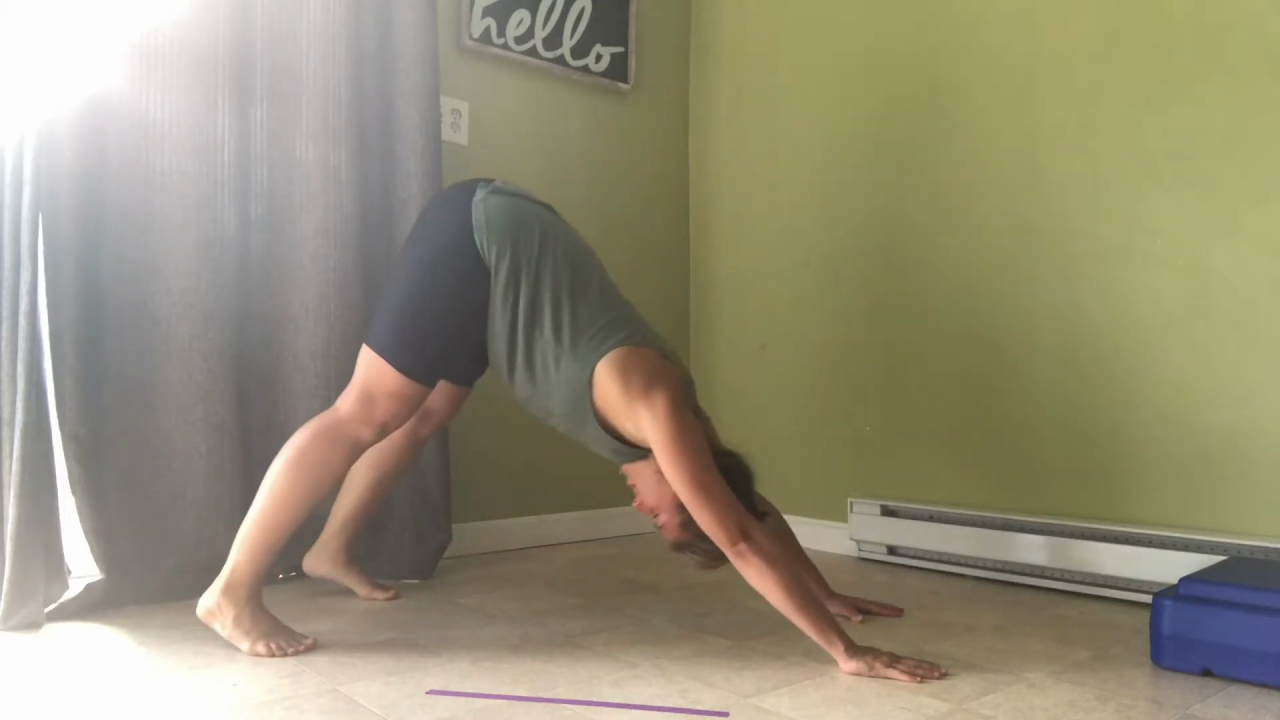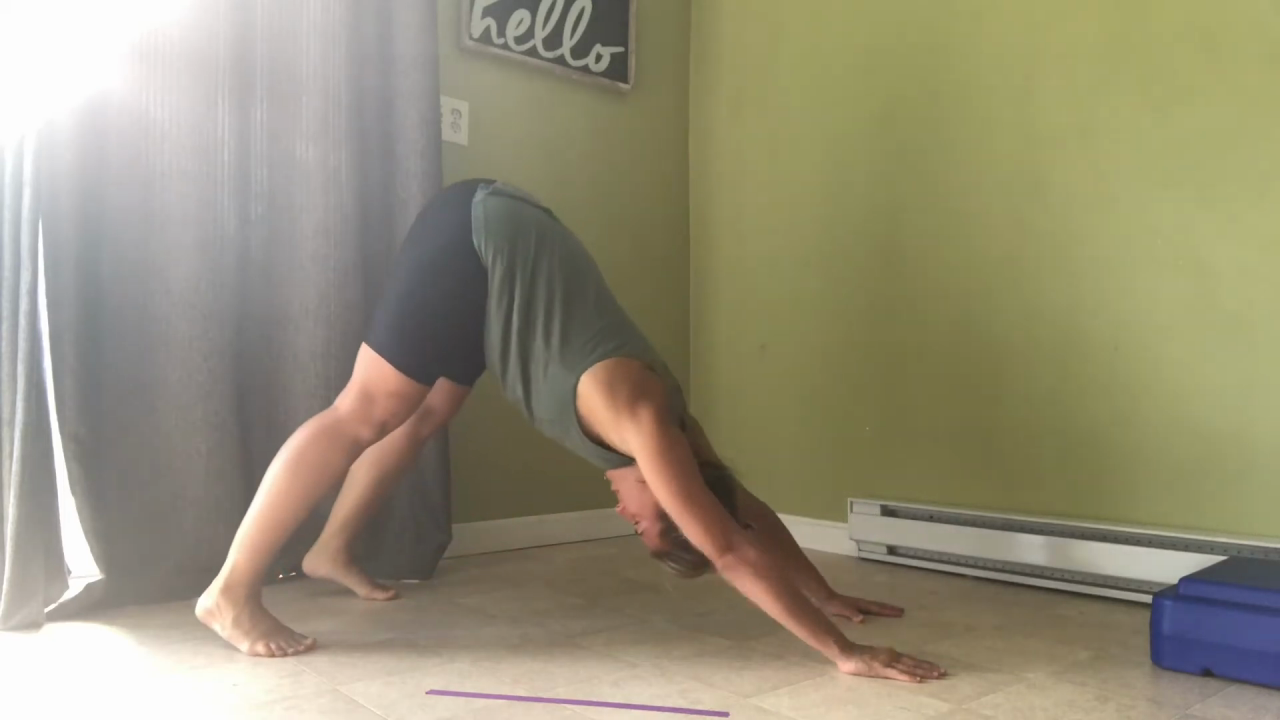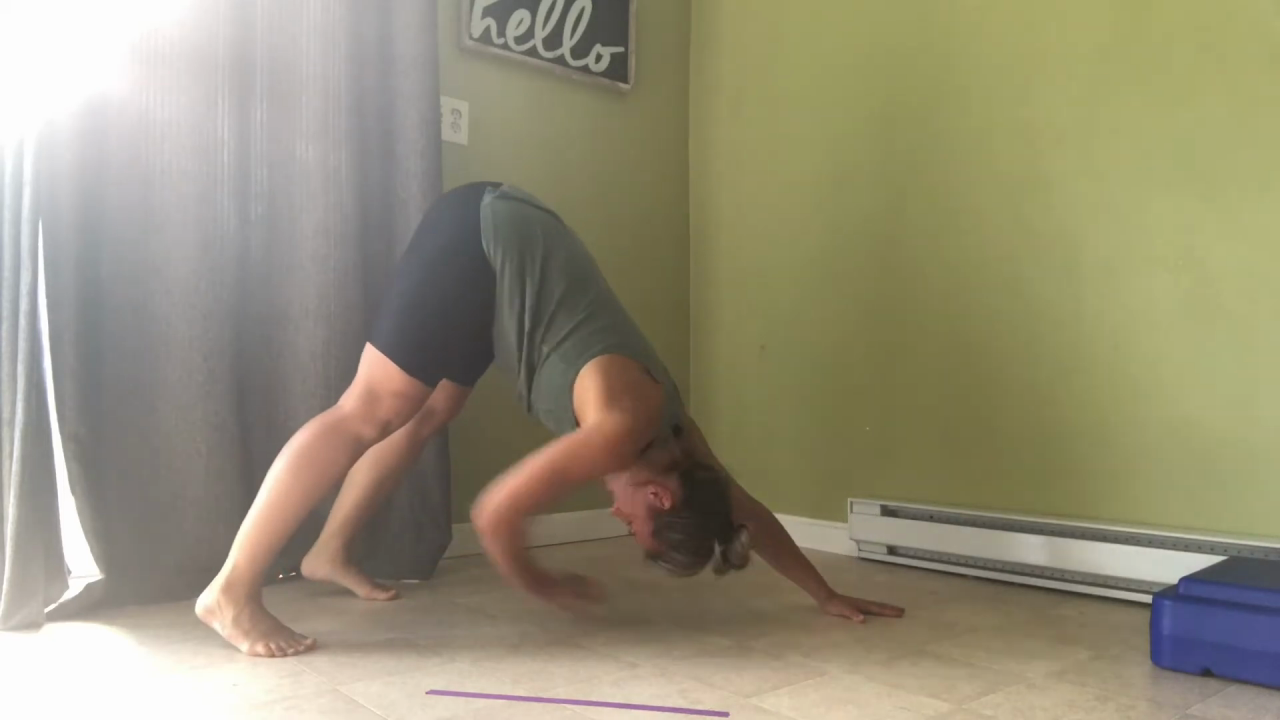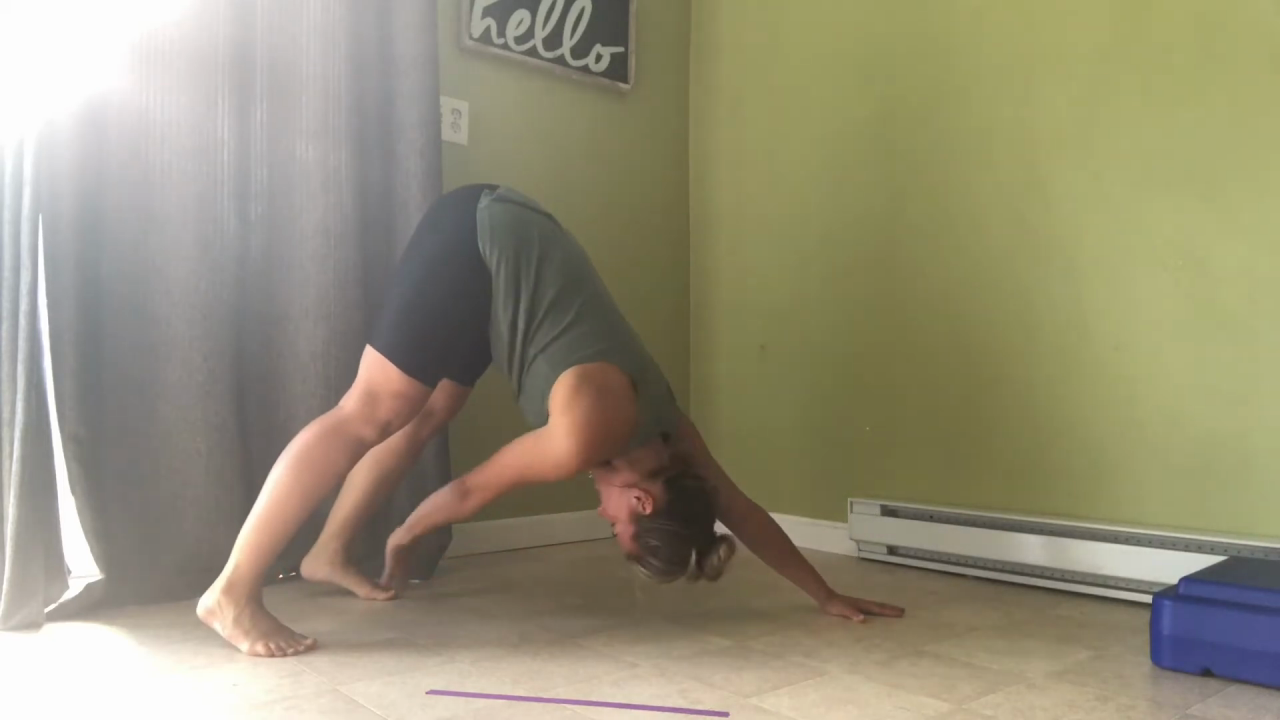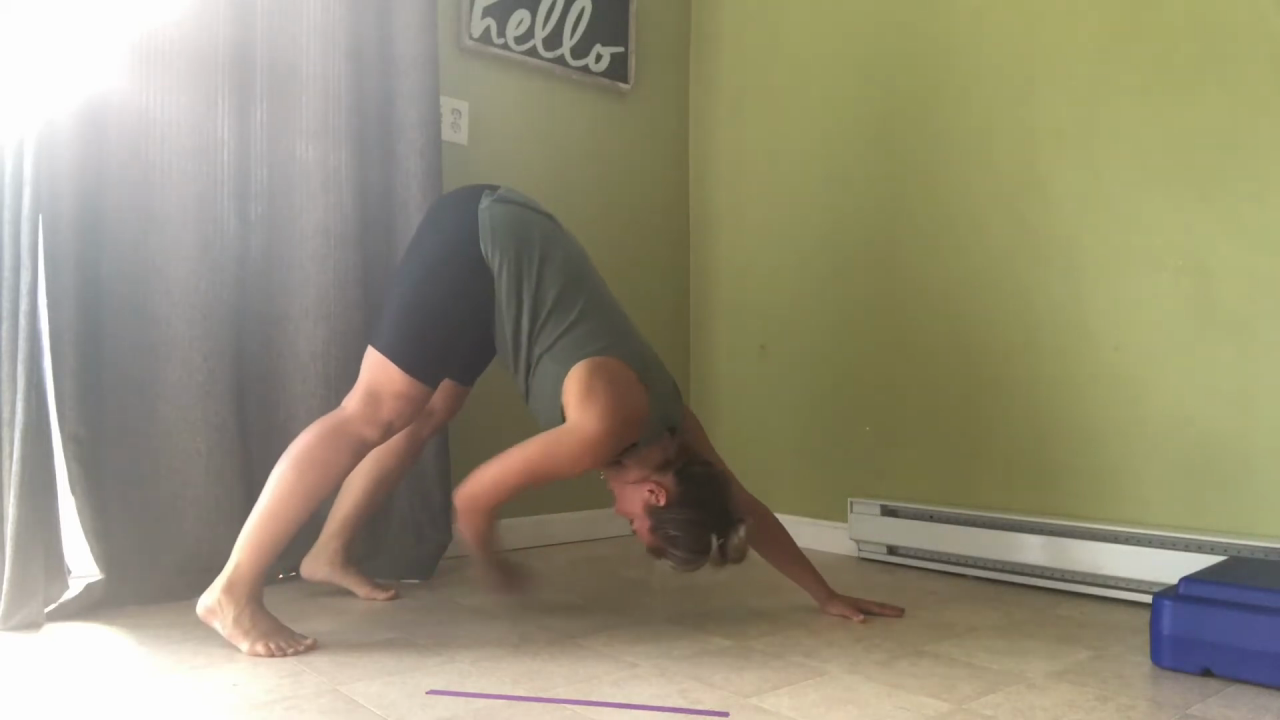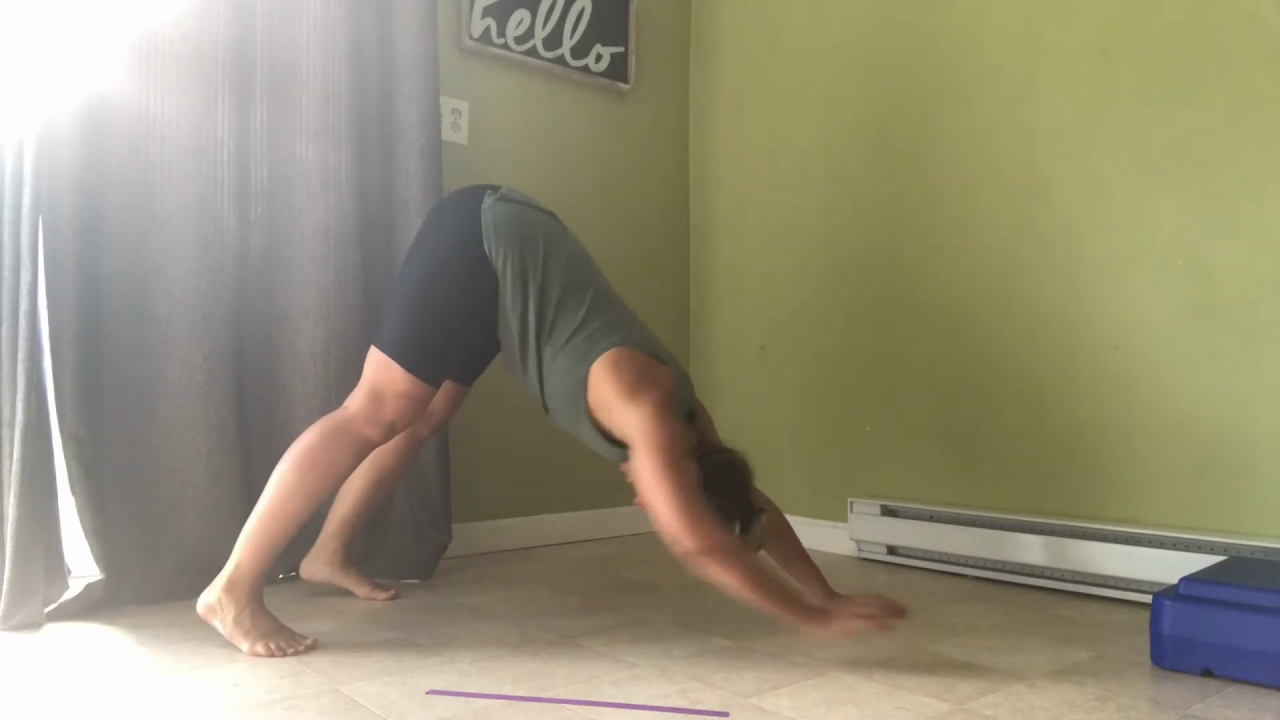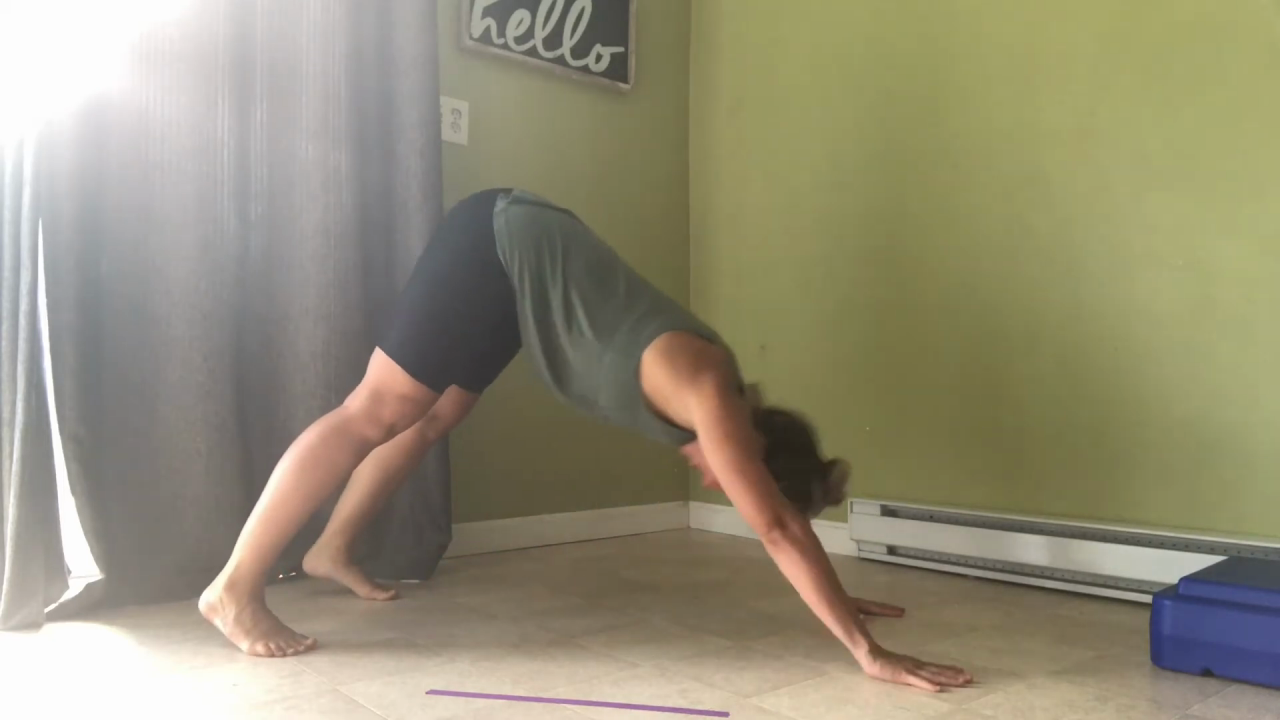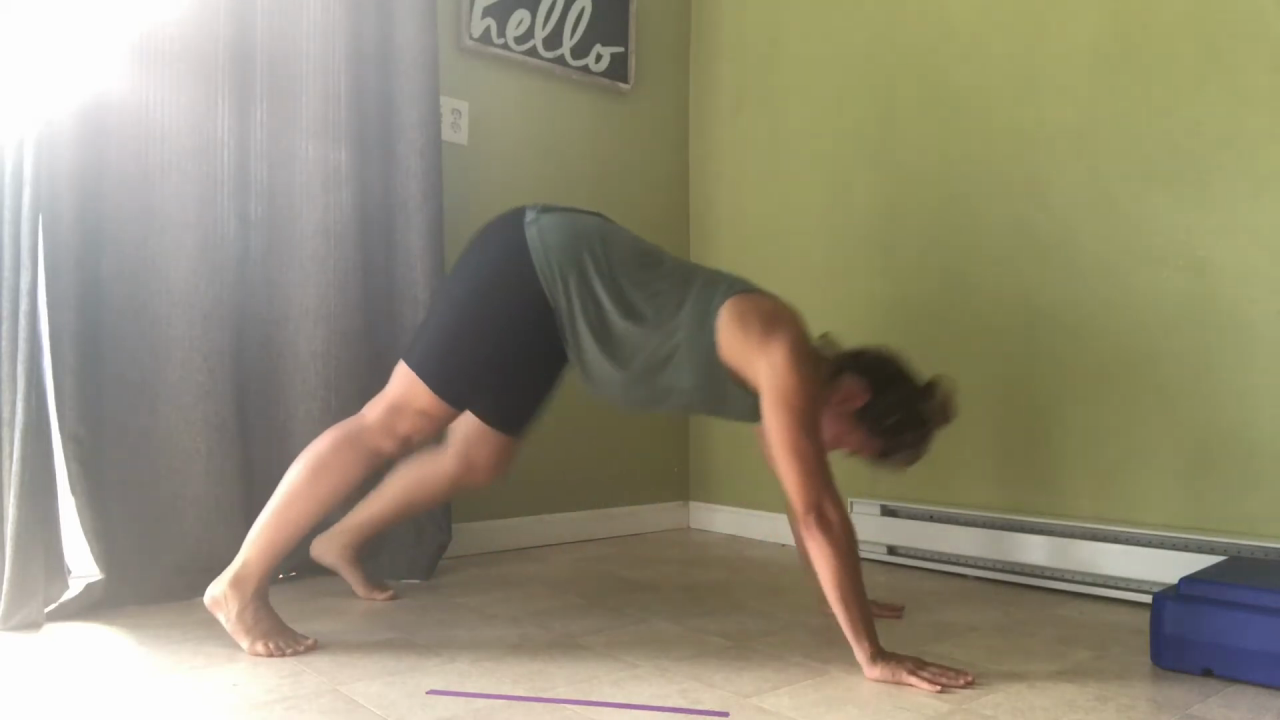
dt=0.3s
person 1, frame 1
left shoulder: (670, 416)
right shoulder: (654, 408)
left elbow: (754, 518)
right elbow: (741, 539)
left wrist: (827, 597)
right wrist: (843, 650)
left hip: (496, 245)
right hip: (476, 237)
left knee: (425, 414)
right knee: (365, 415)
left ankle: (332, 550)
right ankle: (232, 592)
person 1, frame 2
left shoulder: (669, 427)
right shoulder: (641, 420)
left elbow: (747, 511)
right elbow: (727, 552)
left wrist: (831, 600)
right wrist: (843, 648)
left hip: (498, 243)
right hip: (473, 234)
left knee: (427, 412)
right knee: (366, 413)
left ankle: (331, 551)
right ankle: (232, 594)
person 1, frame 3
left shoulder: (670, 430)
right shoulder: (625, 424)
left elbow: (743, 508)
right elbow: (494, 514)
left wrist: (827, 596)
right wrist: (544, 588)
left hip: (501, 246)
right hip: (480, 237)
left knee: (424, 416)
right knee: (366, 415)
left ankle: (330, 552)
right ankle: (231, 592)
person 1, frame 4
left shoulder: (666, 431)
right shoulder: (589, 434)
left elbow: (739, 508)
right elbow: (473, 491)
left wrist: (825, 595)
right wrist: (402, 538)
left hip: (500, 247)
right hip: (478, 238)
left knee: (426, 413)
right knee: (367, 415)
left ankle: (329, 553)
right ankle: (232, 592)
person 1, frame 5
left shoulder: (673, 428)
right shoulder: (610, 425)
left elbow: (744, 505)
right elbow: (474, 497)
left wrist: (826, 595)
right wrist: (494, 568)
left hip: (502, 244)
right hip: (477, 239)
left knee: (425, 415)
right knee: (370, 416)
left ankle: (329, 553)
right ankle: (232, 592)
person 1, frame 6
left shoulder: (683, 420)
right shoulder: (649, 410)
left elbow: (750, 505)
right elbow: (693, 540)
left wrist: (823, 592)
right wrist: (809, 613)
left hip: (501, 251)
right hip: (483, 244)
left knee: (422, 417)
right knee: (371, 417)
left ankle: (328, 555)
right ankle: (231, 591)
person 1, frame 7
left shoulder: (725, 405)
right shoulder: (707, 394)
left elbow: (783, 515)
right elbow: (778, 530)
left wrist: (841, 603)
right wrist: (869, 652)
left hip: (516, 257)
right hip: (494, 246)
left knee: (432, 415)
right knee: (374, 414)
left ankle: (332, 551)
right ankle: (235, 590)
person 1, frame 8
left shoulder: (781, 375)
right shoulder: (785, 359)
left elbow: (803, 502)
right elbow: (818, 512)
left wrist: (839, 594)
right wrist: (869, 653)
left hip: (557, 295)
right hip: (536, 263)
left knee: (474, 453)
right knee: (395, 422)
left ankle: (342, 540)
right ankle: (239, 587)
